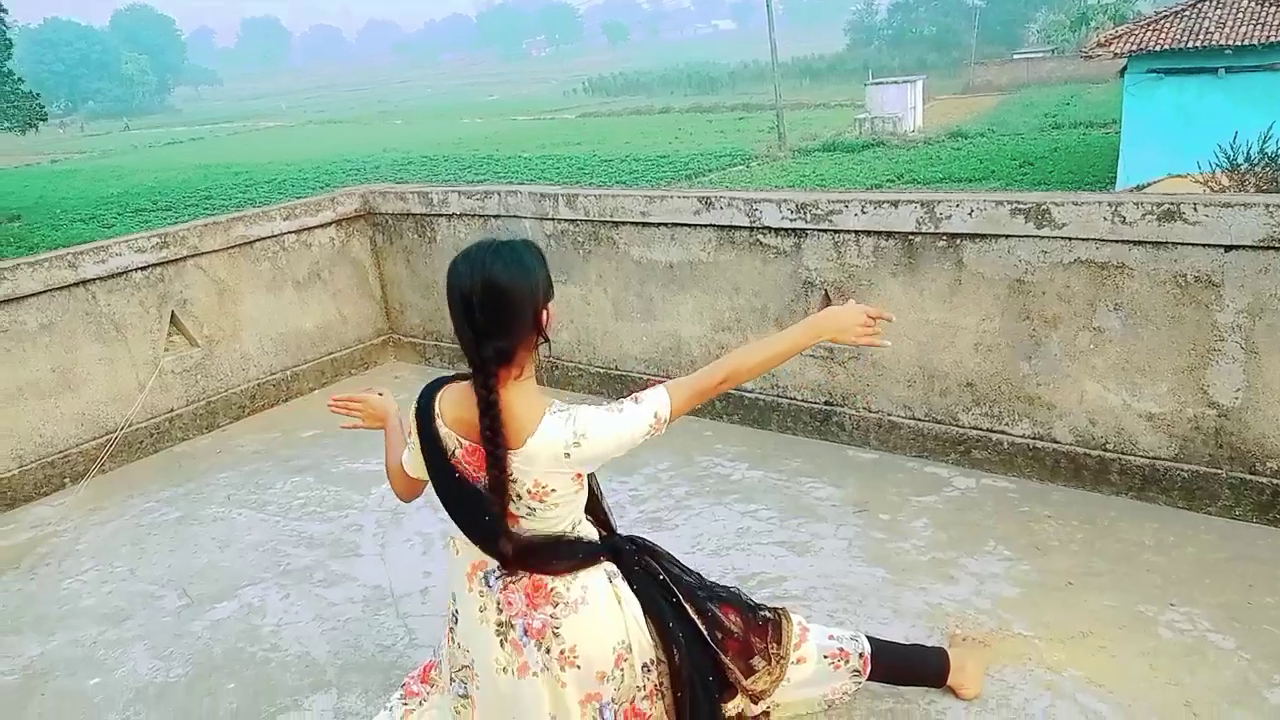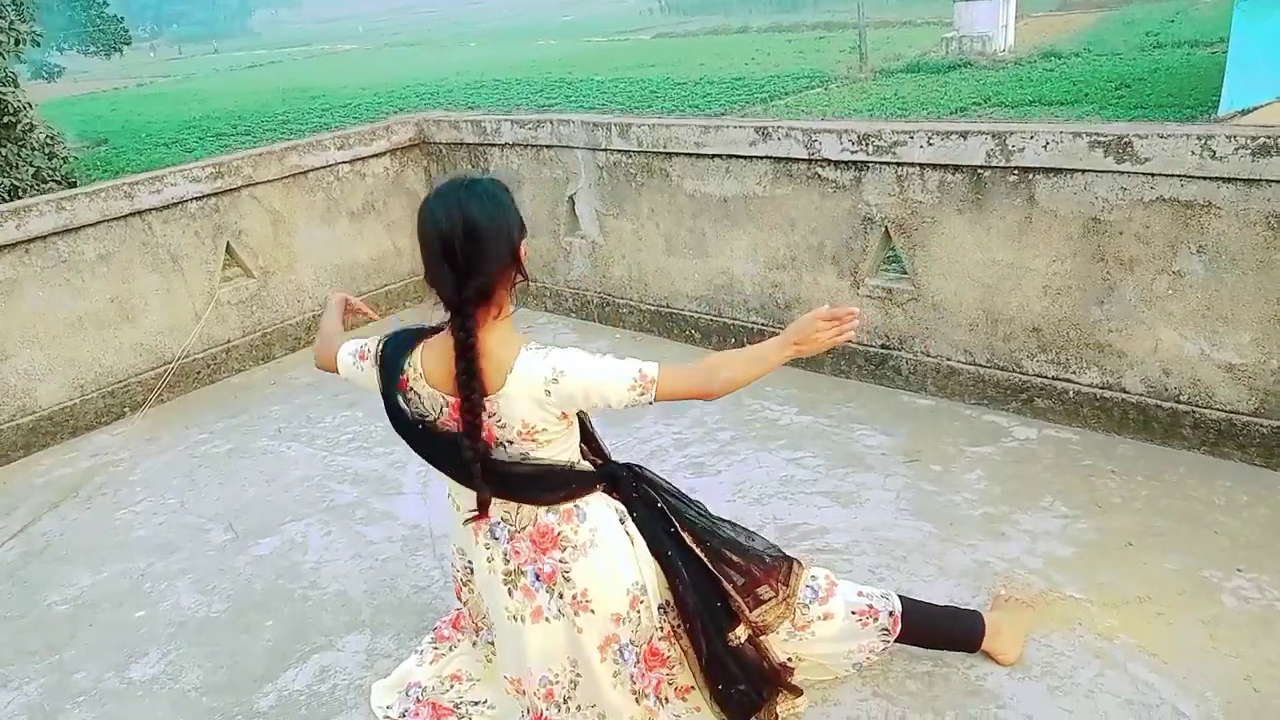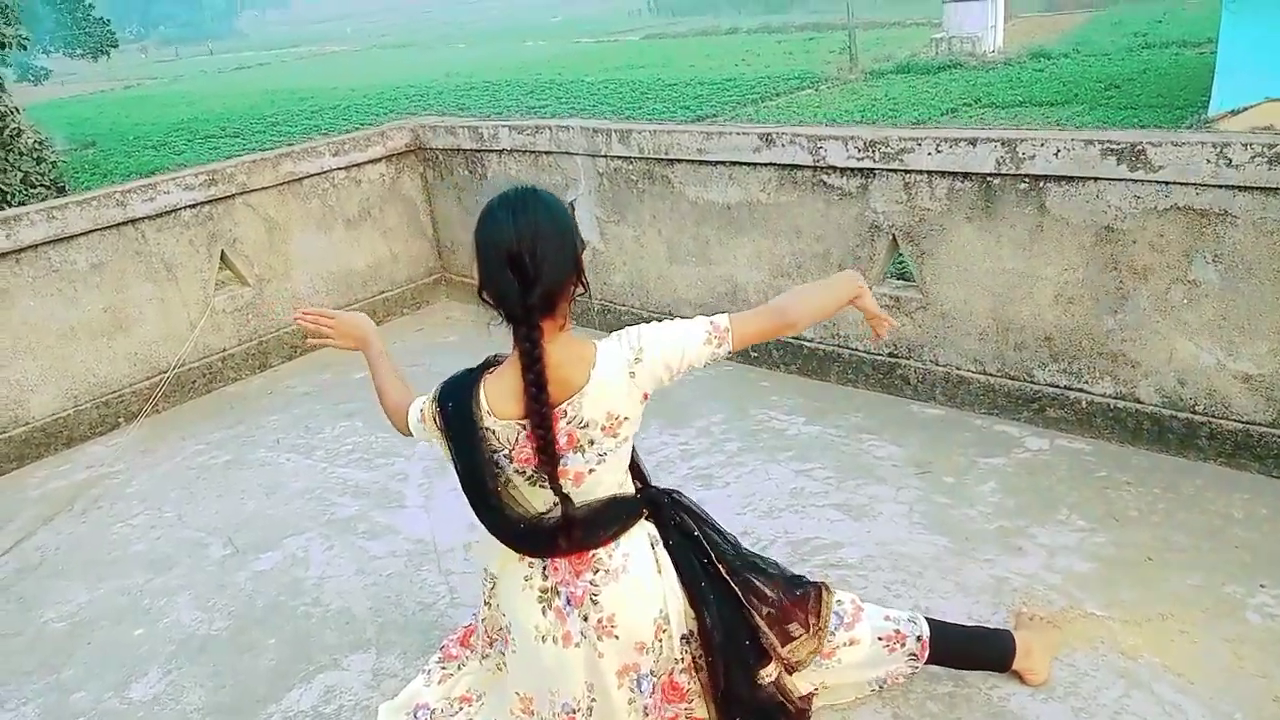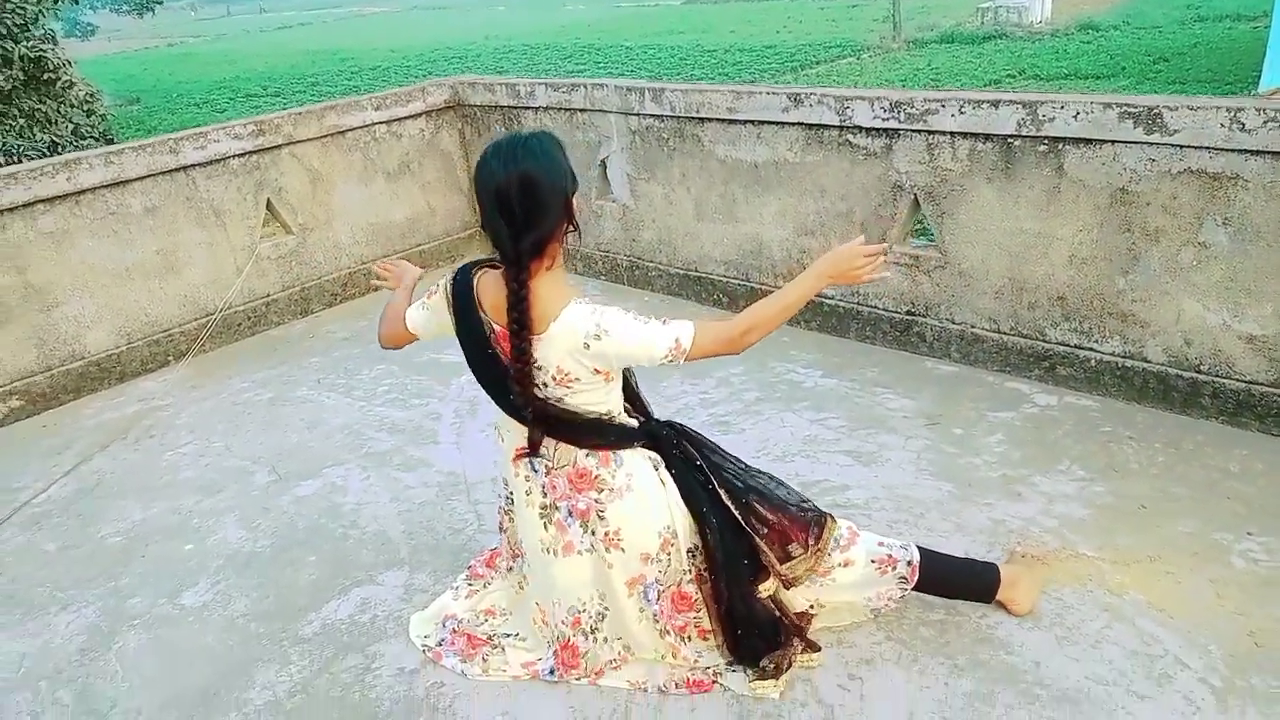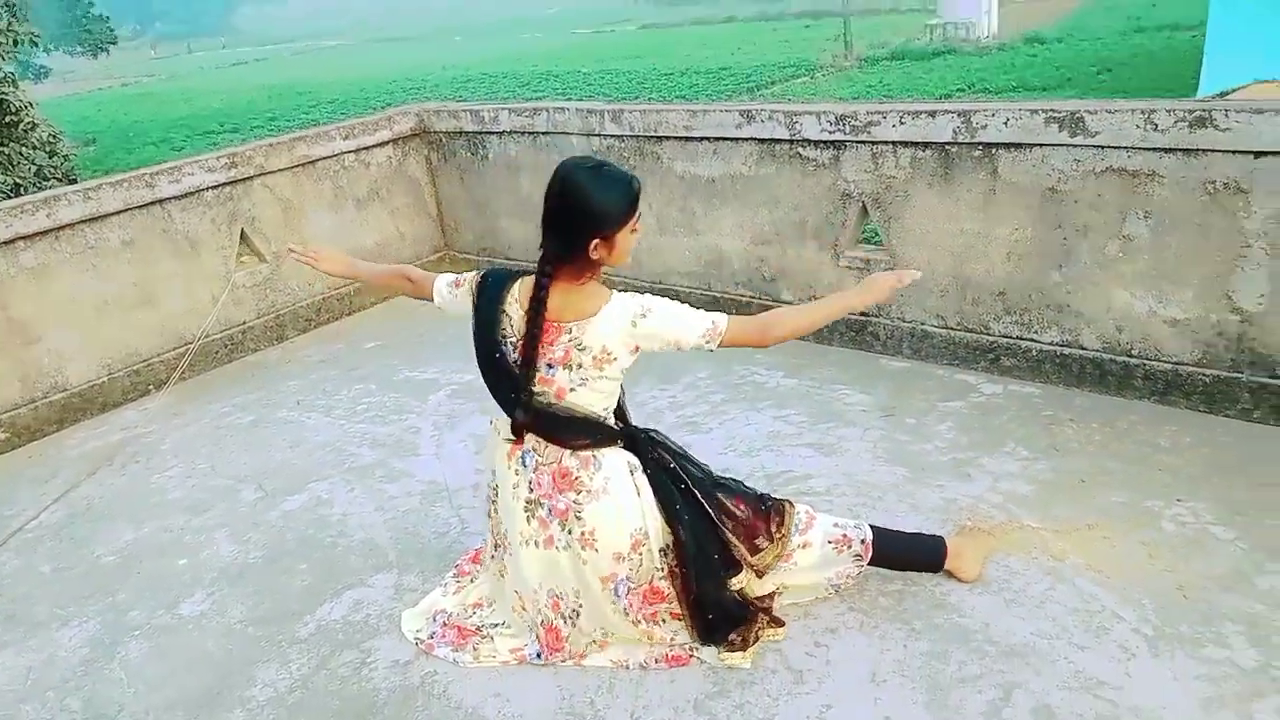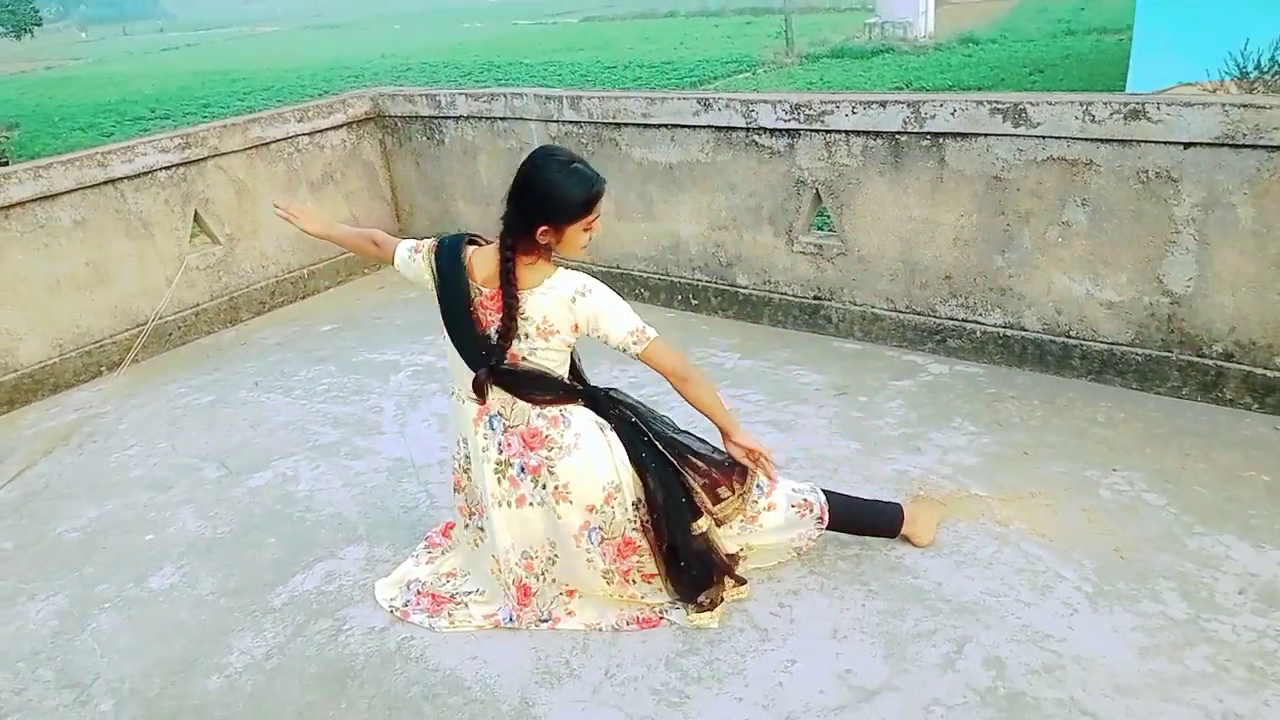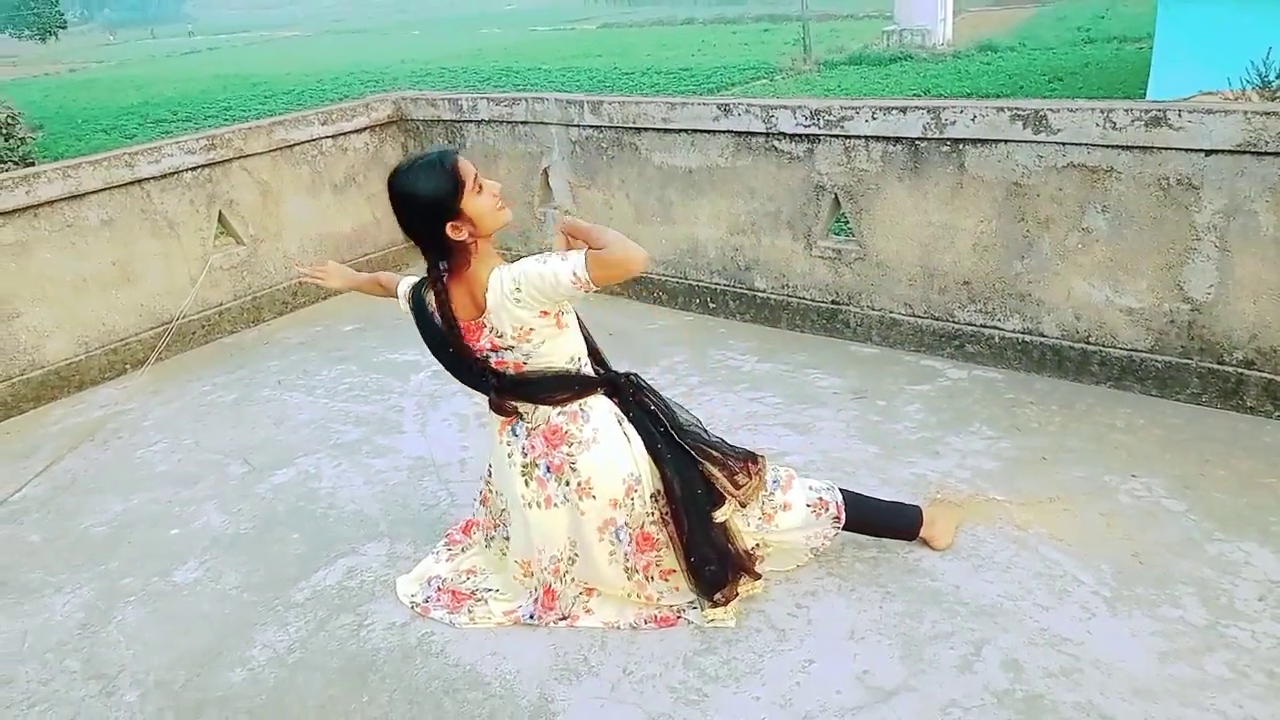
dt=0.7s
person 1, frame 1
left shoulder: (437, 405)
right shoulder: (570, 435)
left elbow: (404, 486)
right elbow: (709, 381)
left wrist: (391, 421)
right wrist: (821, 325)
left hip: (494, 627)
right hip: (579, 616)
right knee: (736, 640)
right ankle: (945, 667)
person 1, frame 2
left shoulder: (406, 361)
right shoulder: (548, 374)
left elbow: (327, 352)
right elbow: (703, 381)
left wrist: (336, 307)
right wrist: (791, 342)
left hip: (502, 575)
right hip: (590, 560)
right knee: (764, 593)
person 1, frame 3
left shoulder: (465, 402)
right shoulder: (624, 363)
left elbow: (404, 414)
right elbow: (776, 317)
left wrist: (370, 342)
right wrist: (852, 284)
left hip: (533, 606)
right hip: (626, 587)
right knee: (799, 617)
person 1, frame 4
left shoulder: (466, 292)
right shoulder: (591, 329)
left elbow: (390, 333)
right elbow: (733, 336)
left wrist: (405, 283)
right wrist: (827, 270)
left hip: (544, 515)
right hip: (626, 506)
right knee: (784, 540)
right ankle: (997, 581)
person 1, frame 5
left shoulder: (498, 296)
right shoulder: (632, 318)
left elbow: (419, 280)
right elbow: (758, 332)
left wrist: (342, 264)
right wrist: (858, 294)
left hip: (529, 510)
right hip: (604, 504)
right knee: (765, 526)
right ankle: (940, 553)
person 1, frame 6
left shoulder: (452, 261)
right shoulder: (577, 296)
left elbow: (380, 243)
right elbow: (676, 367)
left wrist: (320, 225)
right wrist: (732, 430)
left hip: (494, 470)
right hip: (571, 461)
right knee: (714, 486)
right ankle: (897, 519)
person 1, frame 7
left shoulder: (427, 298)
right shoulder: (520, 285)
left elbow: (388, 282)
right elbow: (630, 259)
left wrist: (347, 277)
right wrist: (576, 228)
left hip: (526, 463)
right hip: (596, 451)
right knee: (740, 487)
right ankle: (919, 522)
